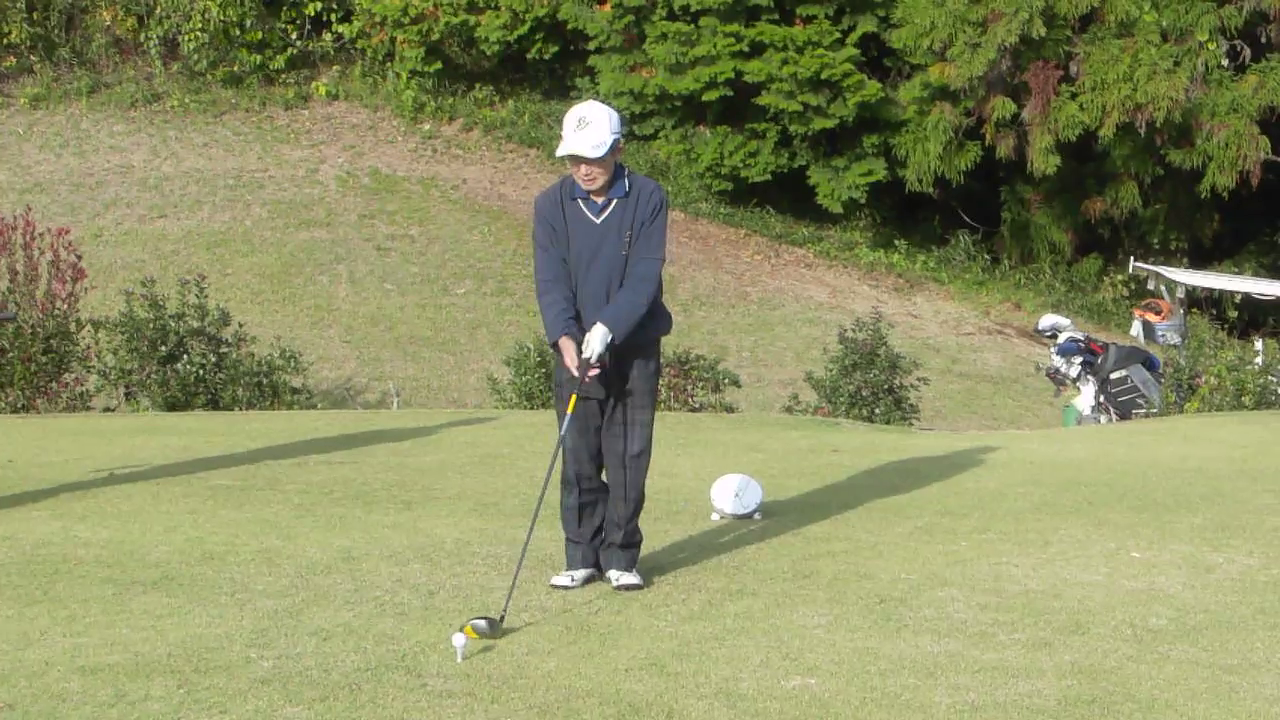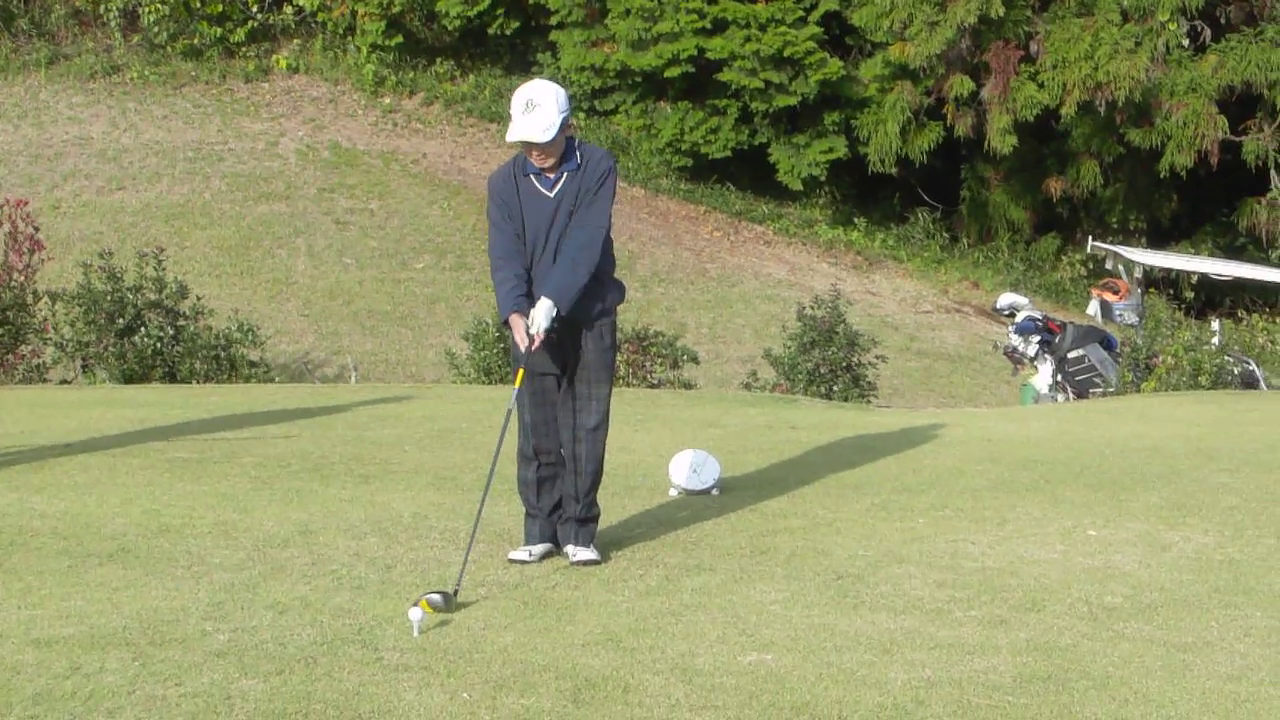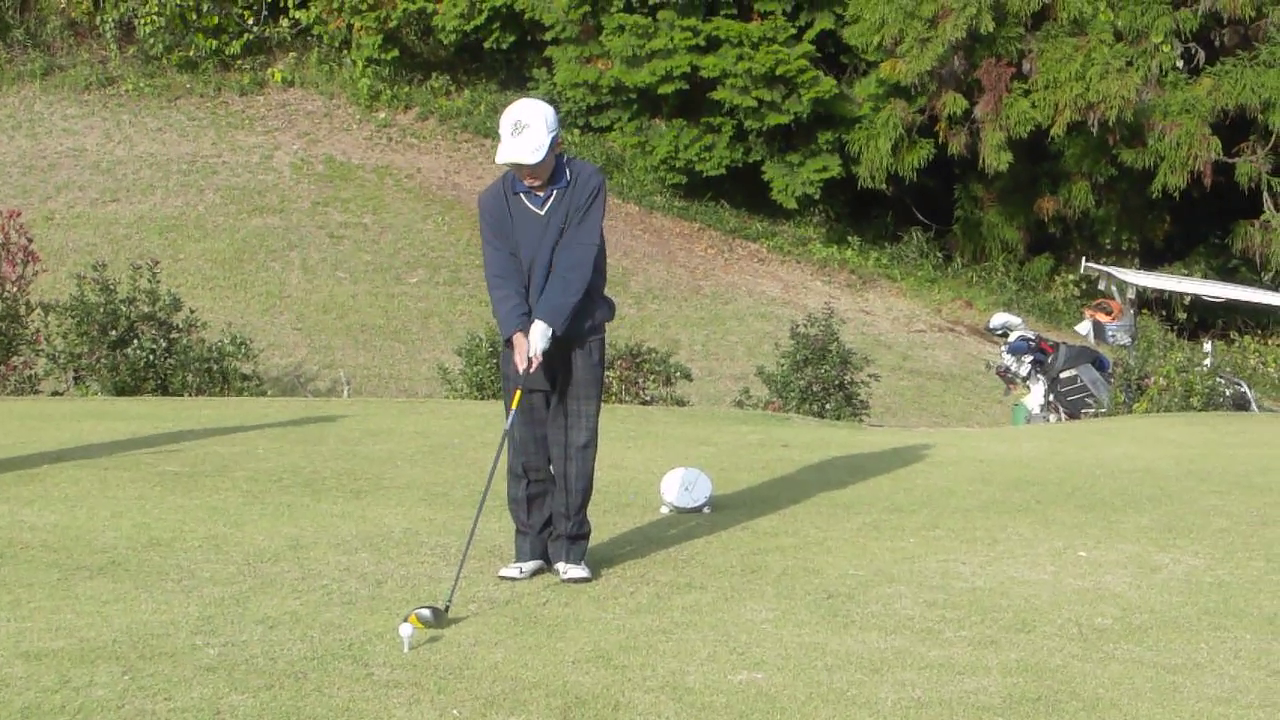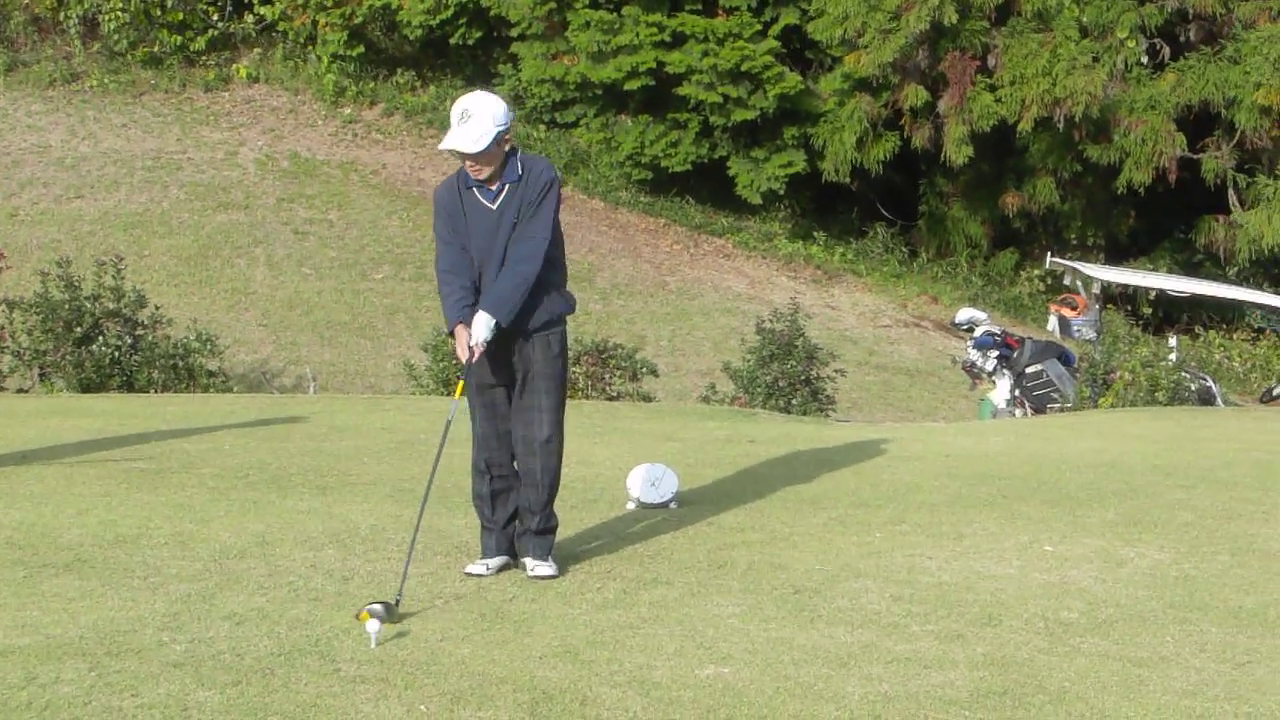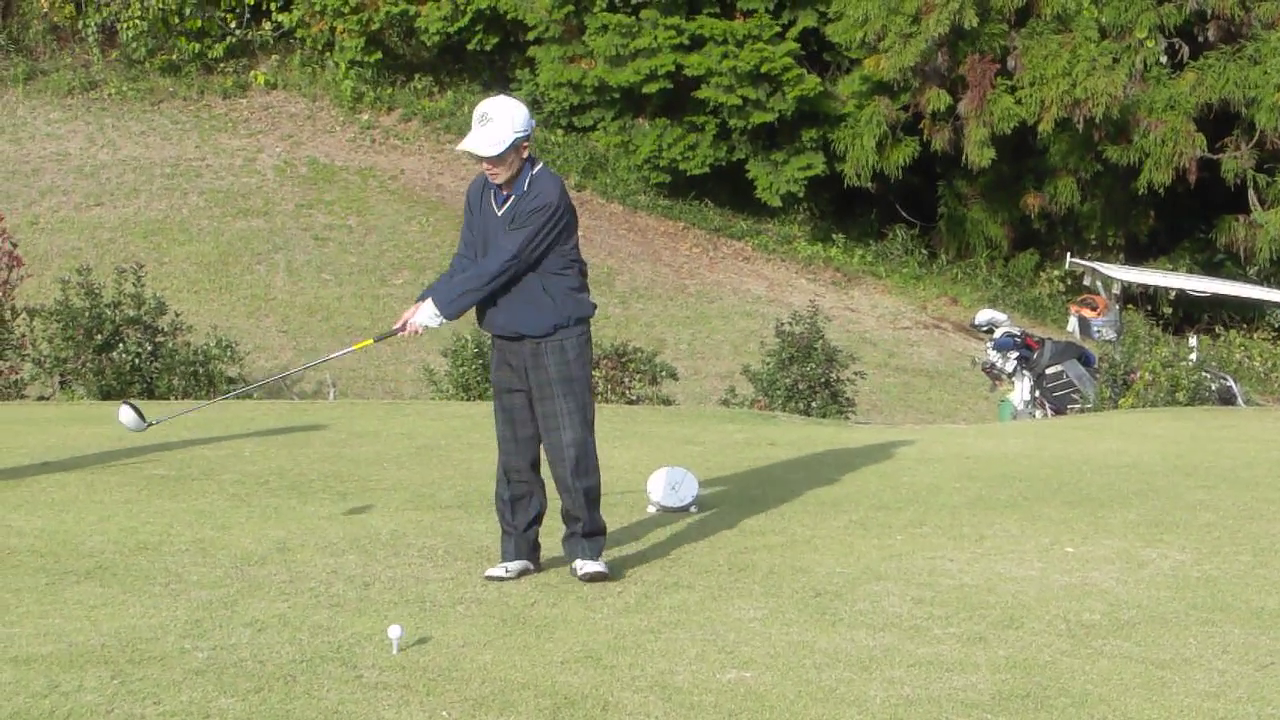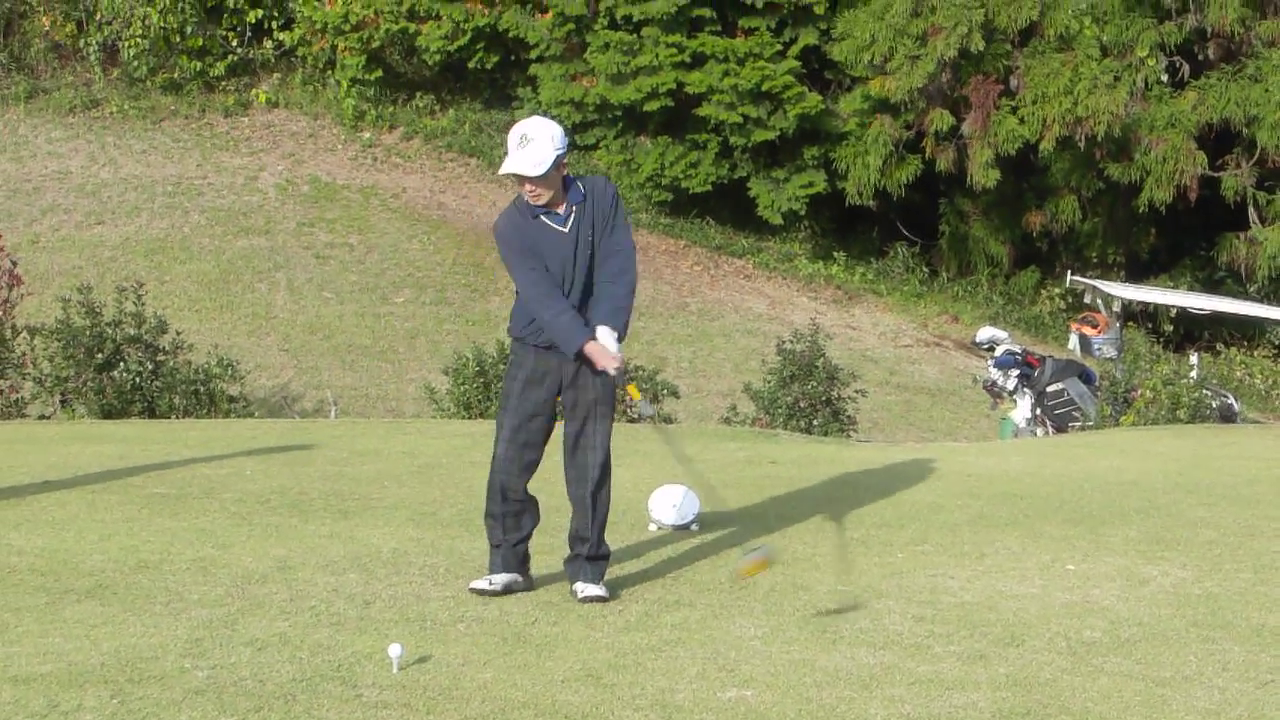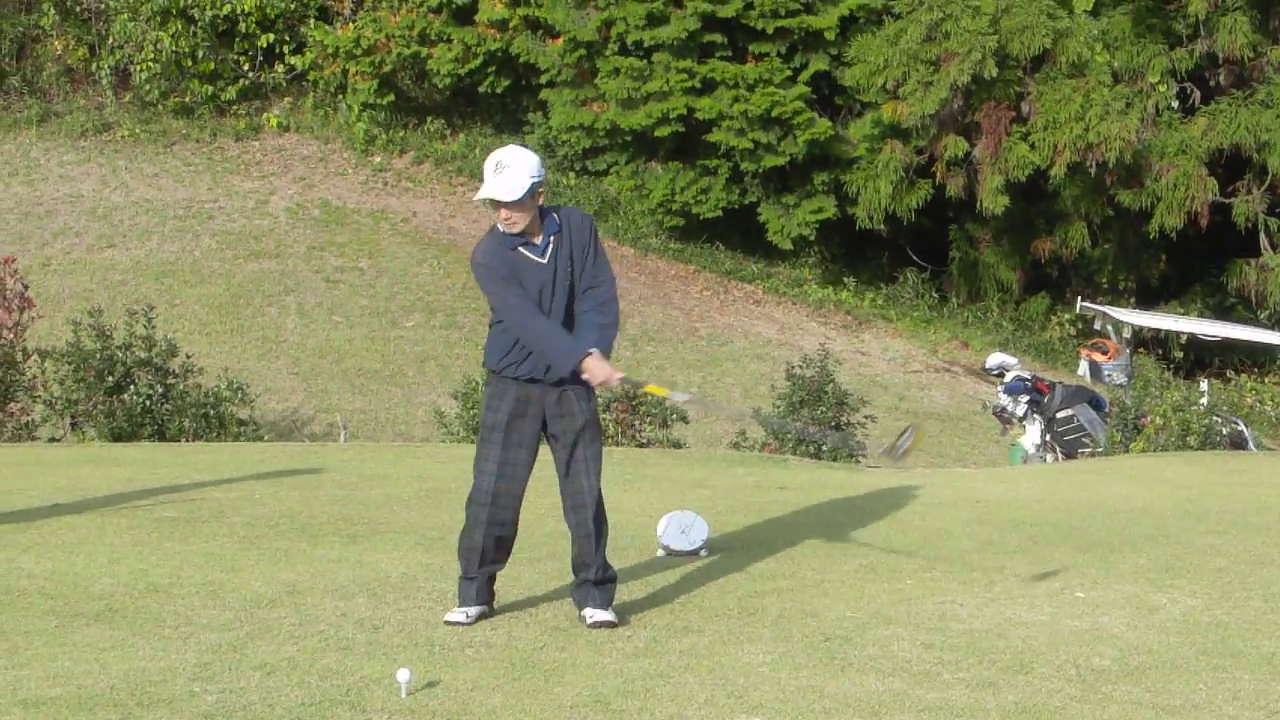
dt=0.5s
person 1, frame 1
left shoulder: (648, 198)
right shoulder: (551, 204)
left elbow: (645, 274)
right elbow: (550, 280)
left wrist: (608, 328)
right wrist: (564, 338)
left hip: (635, 347)
right hip: (576, 348)
left knee: (628, 457)
right knee: (579, 458)
left ankle: (620, 556)
right ankle: (582, 556)
person 1, frame 2
left shoulder: (597, 167)
right shoulder: (504, 181)
left elbow: (585, 244)
right elbow: (505, 255)
left wrist: (551, 302)
right wrist: (515, 313)
left hip: (589, 319)
right hip: (531, 320)
left knee: (585, 429)
right knee: (537, 432)
left ankle: (578, 530)
right ankle: (540, 529)
person 1, frame 3
left shoulder: (587, 184)
right shoulder: (495, 200)
left elbow: (577, 263)
right elbow: (502, 274)
left wrist: (546, 325)
right wrist: (518, 333)
left hip: (579, 336)
right hip: (523, 340)
left knee: (575, 447)
right knee: (526, 449)
left ankle: (568, 548)
right ankle: (531, 547)
person 1, frame 4
left shoulder: (540, 179)
right shoulder: (449, 194)
left elbow: (527, 259)
right elbow: (452, 267)
left wrist: (489, 317)
right wrist: (461, 324)
left hip: (539, 329)
right hip: (481, 334)
left knee: (539, 441)
right knee: (491, 445)
left ankle: (536, 544)
right ankle: (497, 543)
person 1, frame 5
left shoulder: (547, 195)
right shoulder: (479, 192)
left elbow: (499, 266)
right elbow: (468, 260)
left wrist: (436, 309)
right wrist: (427, 299)
left hip: (558, 337)
right hip: (506, 339)
left knee: (570, 443)
right knee: (514, 450)
left ankle: (585, 546)
right ankle: (519, 549)
person 1, frame 6
left shoulder: (602, 197)
right shoulder: (511, 224)
left elbow: (617, 270)
right elbow: (540, 292)
left wrist: (607, 332)
right wrist: (585, 343)
left hip: (597, 355)
right hip: (537, 354)
left knee: (590, 466)
right knee: (510, 460)
left ankle: (587, 568)
right ankle: (508, 563)
person 1, frame 7
left shoulder: (578, 229)
right shoulder: (489, 255)
left elbow: (599, 298)
right elbow: (526, 319)
left wrist: (596, 352)
right wrist: (584, 358)
left hip: (570, 388)
right hip: (514, 388)
left knee: (584, 492)
right knee: (492, 492)
left ankle: (594, 594)
right ankle: (475, 594)
